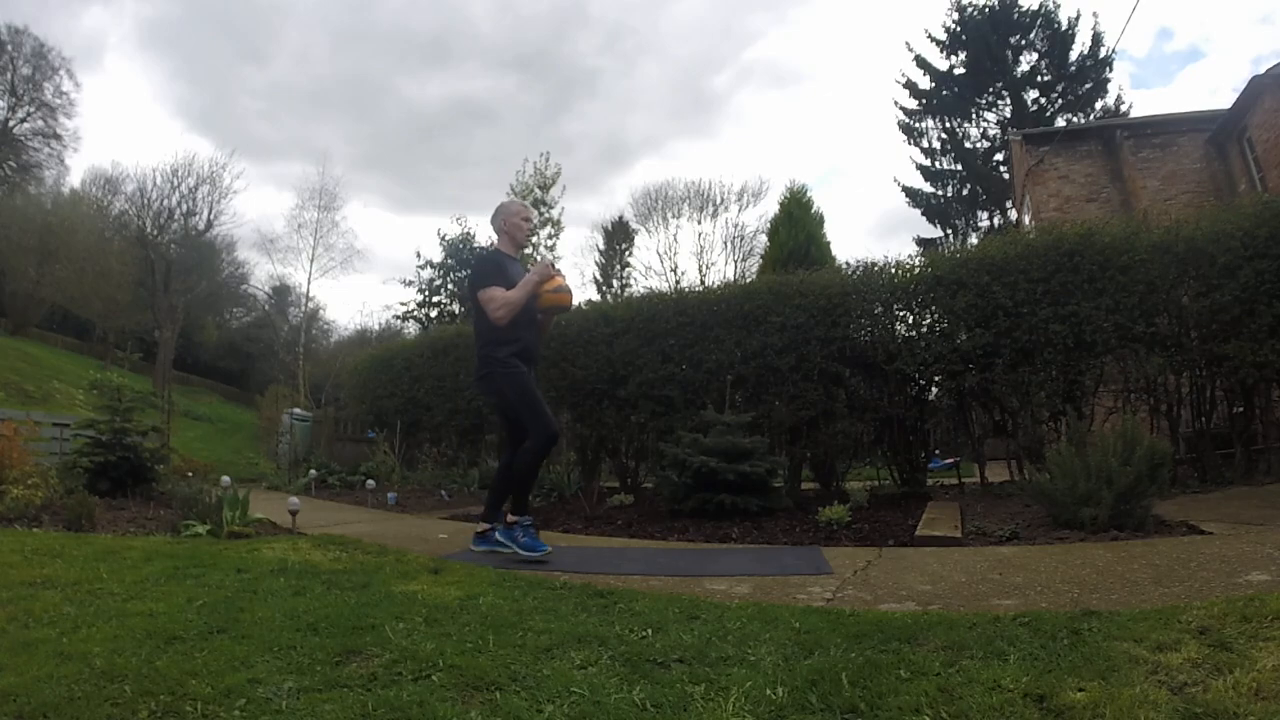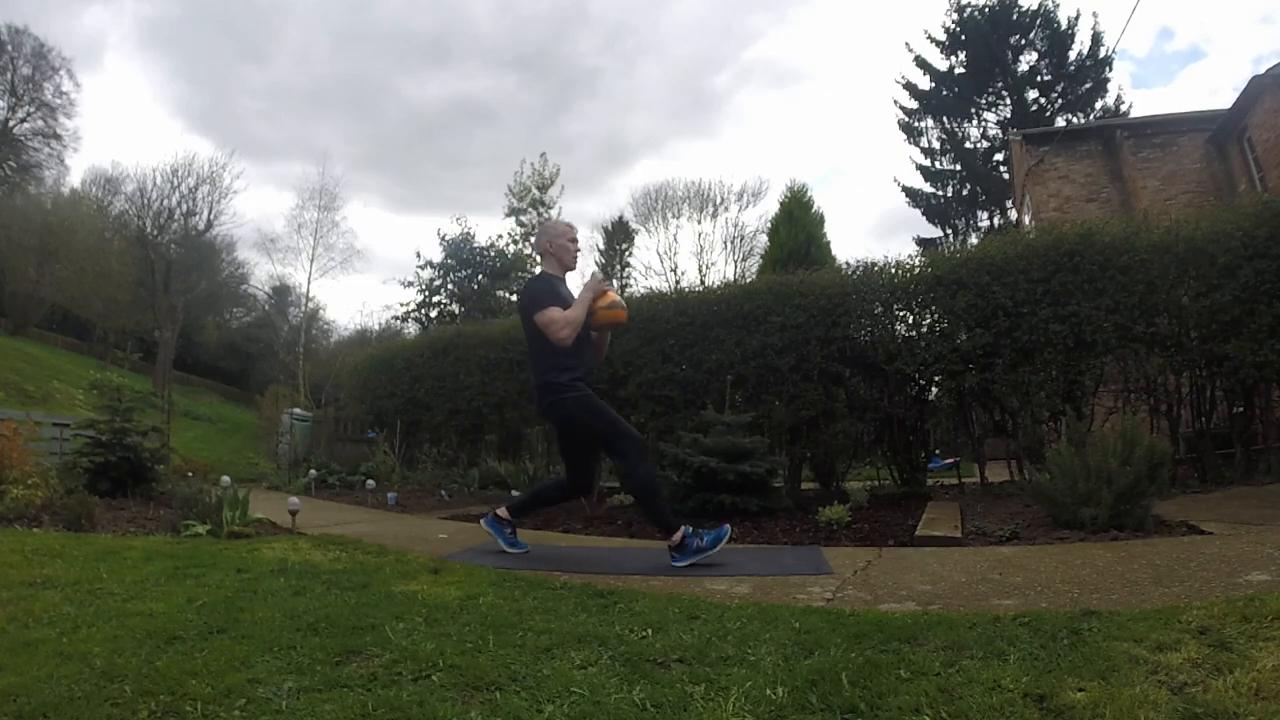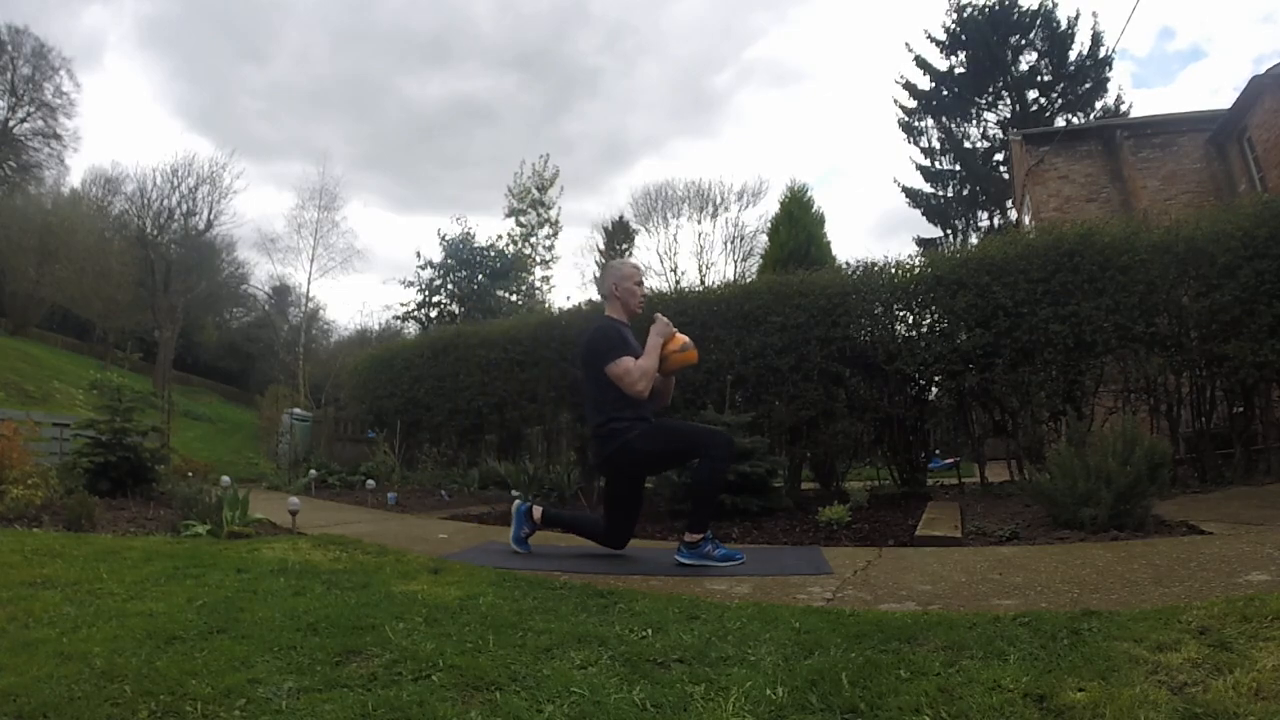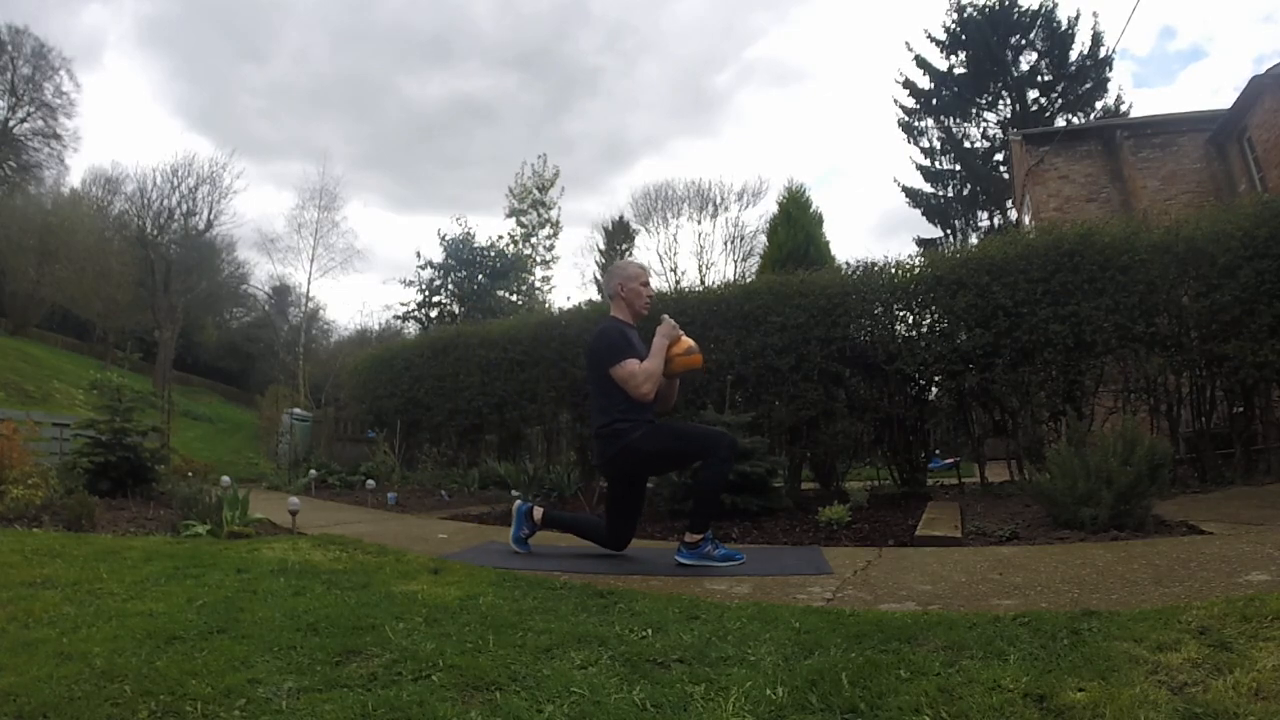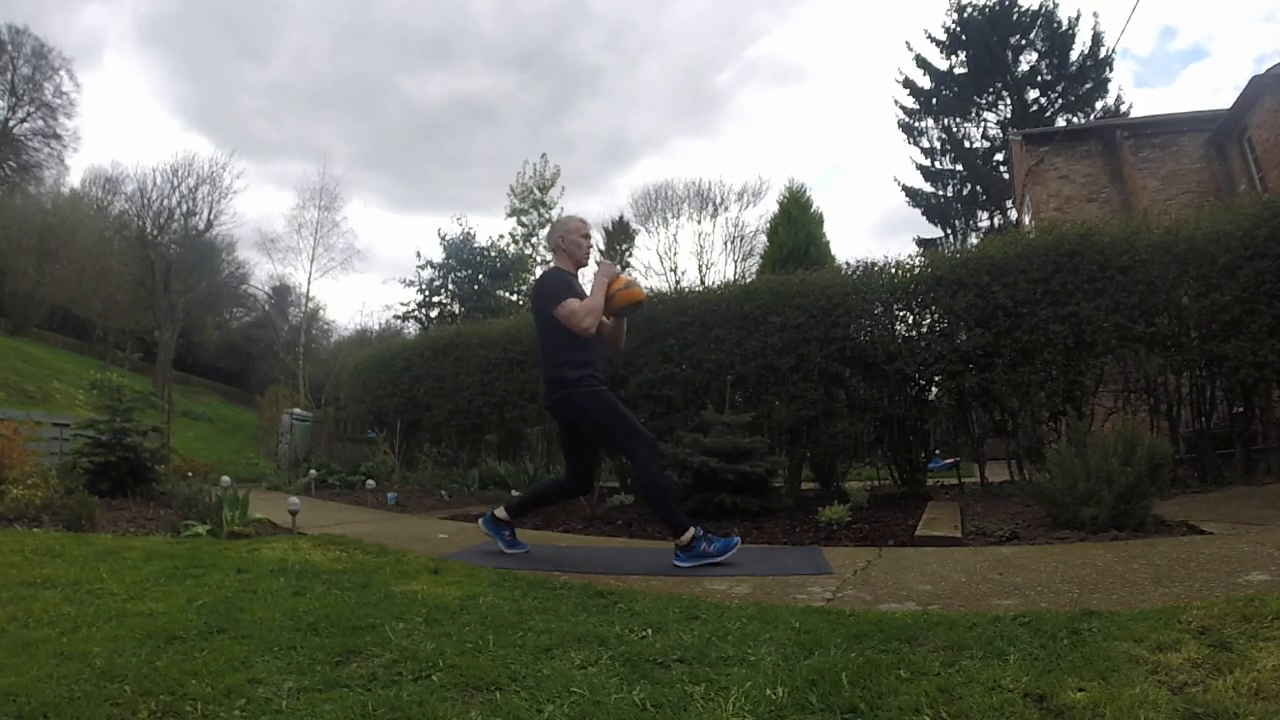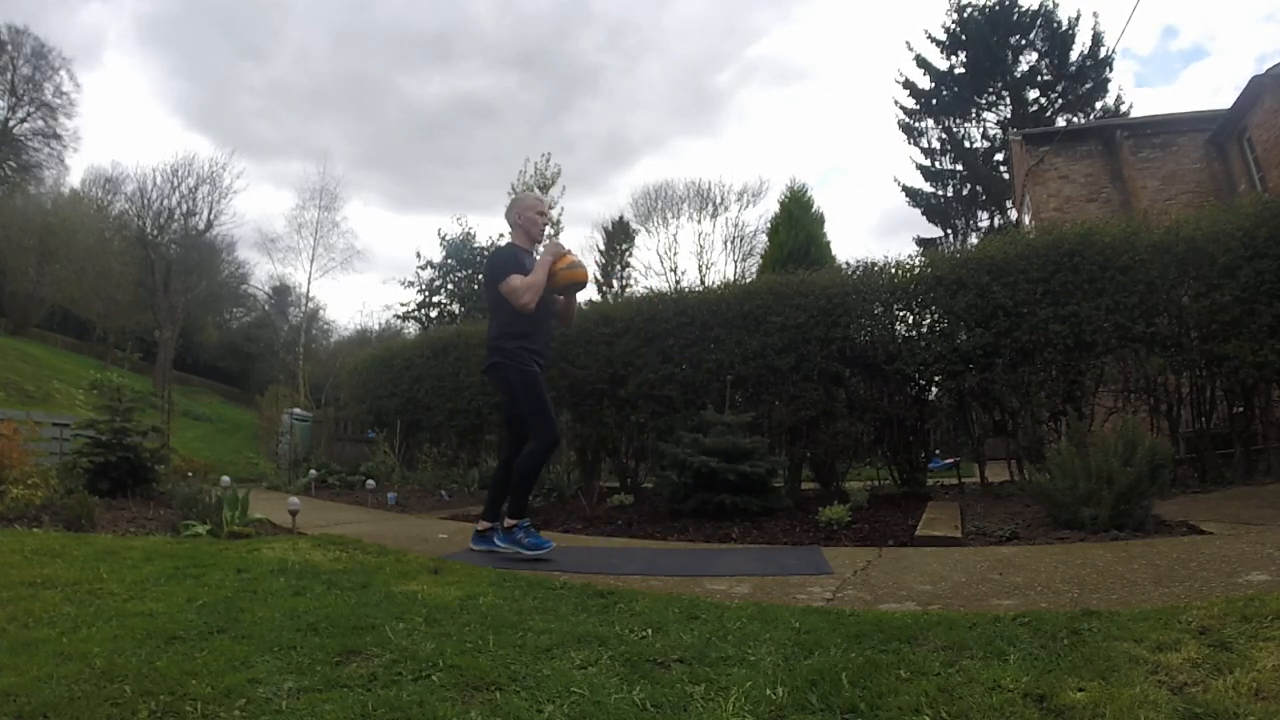
dt=0.4s
person 1, frame 1
left shoulder: (521, 270)
right shoulder: (488, 263)
left elbow: (536, 330)
right elbow: (499, 312)
right wrist: (534, 278)
left hip: (521, 369)
right hip: (501, 366)
left knee: (520, 450)
right knee: (545, 433)
left ankle: (488, 529)
right ankle: (514, 519)
person 1, frame 2
left shoulder: (563, 291)
right shoulder: (538, 288)
left elbow: (595, 353)
right elbow: (562, 334)
right wrist: (587, 295)
left hip: (570, 394)
right hip: (563, 393)
left knee: (580, 480)
right knee: (631, 448)
left ankle: (502, 516)
right ankle: (680, 540)
person 1, frame 3
left shoulder: (624, 335)
right shoulder: (604, 334)
left elbow: (660, 399)
right elbow: (638, 387)
right wrist: (656, 339)
left hip: (627, 443)
right hip: (622, 439)
left knee: (615, 536)
right knee: (717, 444)
left ankle: (532, 515)
right ankle: (694, 542)
person 1, frame 4
left shoulder: (629, 337)
right shoulder: (610, 335)
left elbow: (663, 402)
right elbow: (643, 389)
right wrist: (661, 340)
left hip: (631, 445)
right hip: (625, 442)
left knee: (615, 538)
right knee: (721, 445)
left ankle: (533, 516)
right ankle: (695, 542)
person 1, frame 5
left shoulder: (573, 287)
right shoulder: (551, 283)
left elbow: (614, 342)
right elbow: (587, 323)
right wrist: (602, 279)
left hip: (579, 391)
right hip: (574, 390)
left knee: (579, 481)
right knee: (642, 448)
left ankle: (501, 517)
right ankle: (688, 541)
person 1, frame 6
left shoulder: (537, 265)
right shoulder: (503, 258)
left elbow: (566, 318)
right elbow: (525, 299)
right wrist: (547, 259)
left hip: (526, 365)
right hip: (511, 362)
left knee: (517, 449)
right knee: (546, 436)
left ankle: (486, 528)
right ankle: (513, 523)
